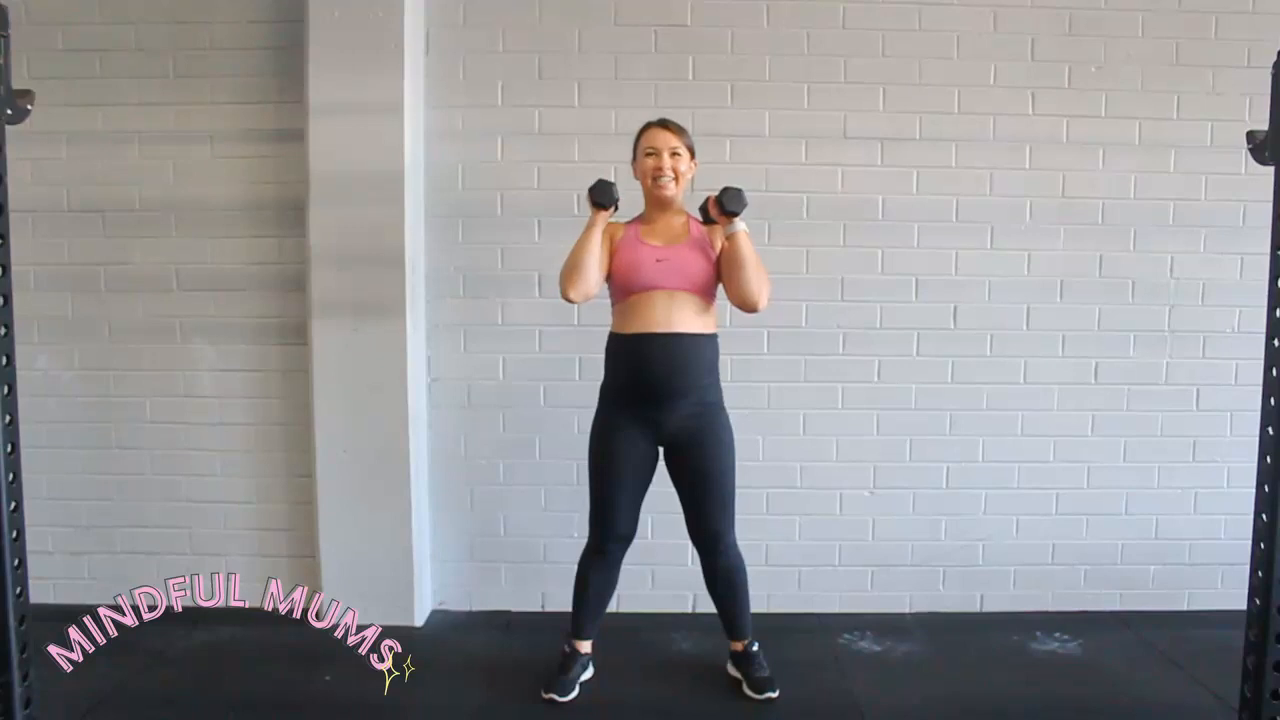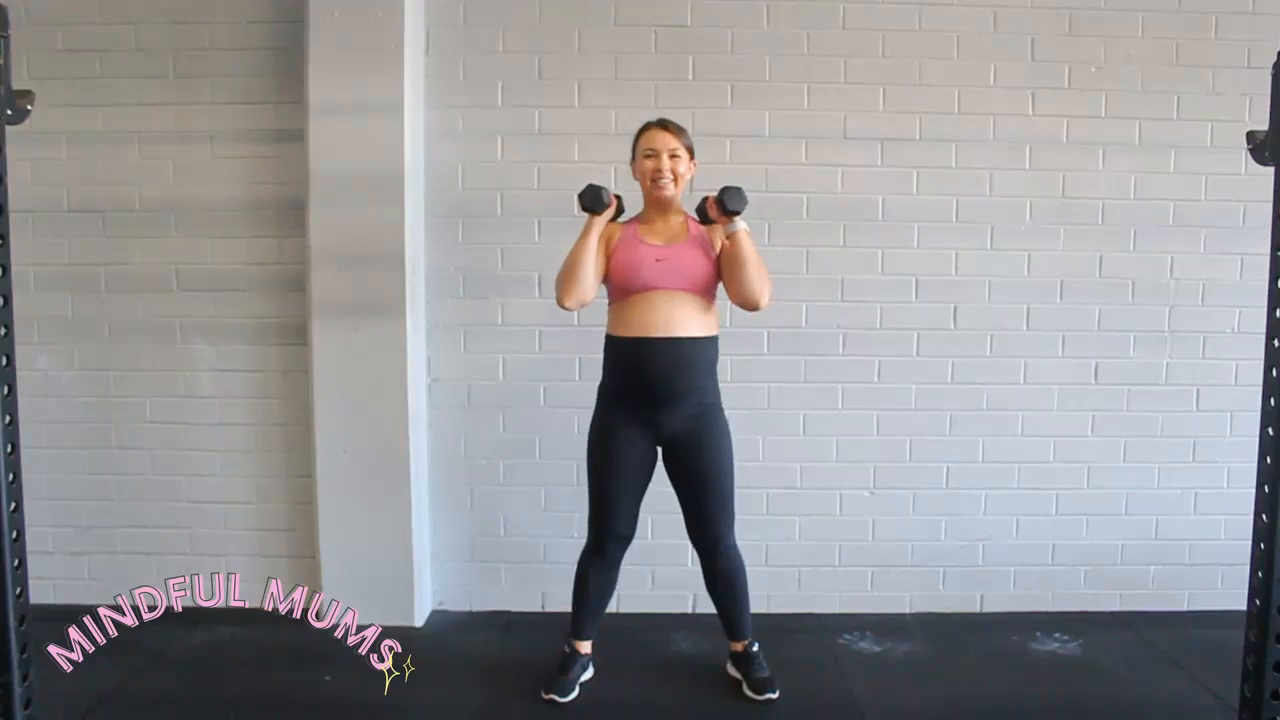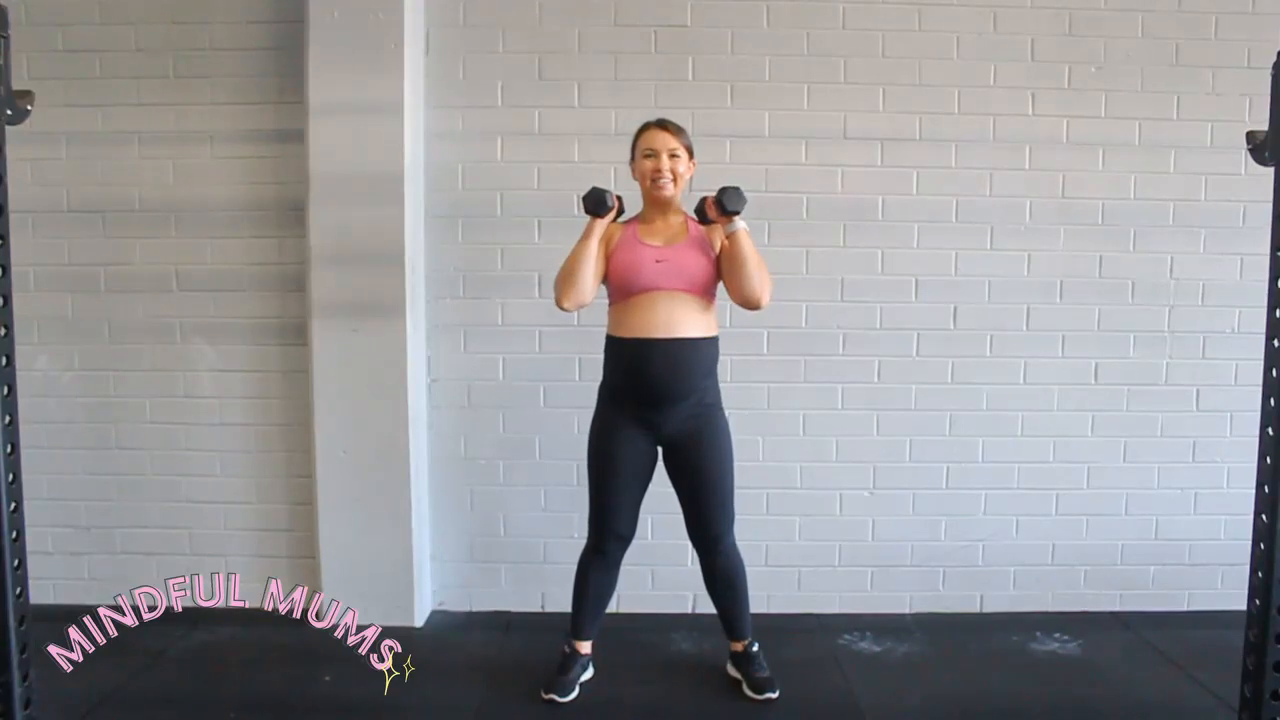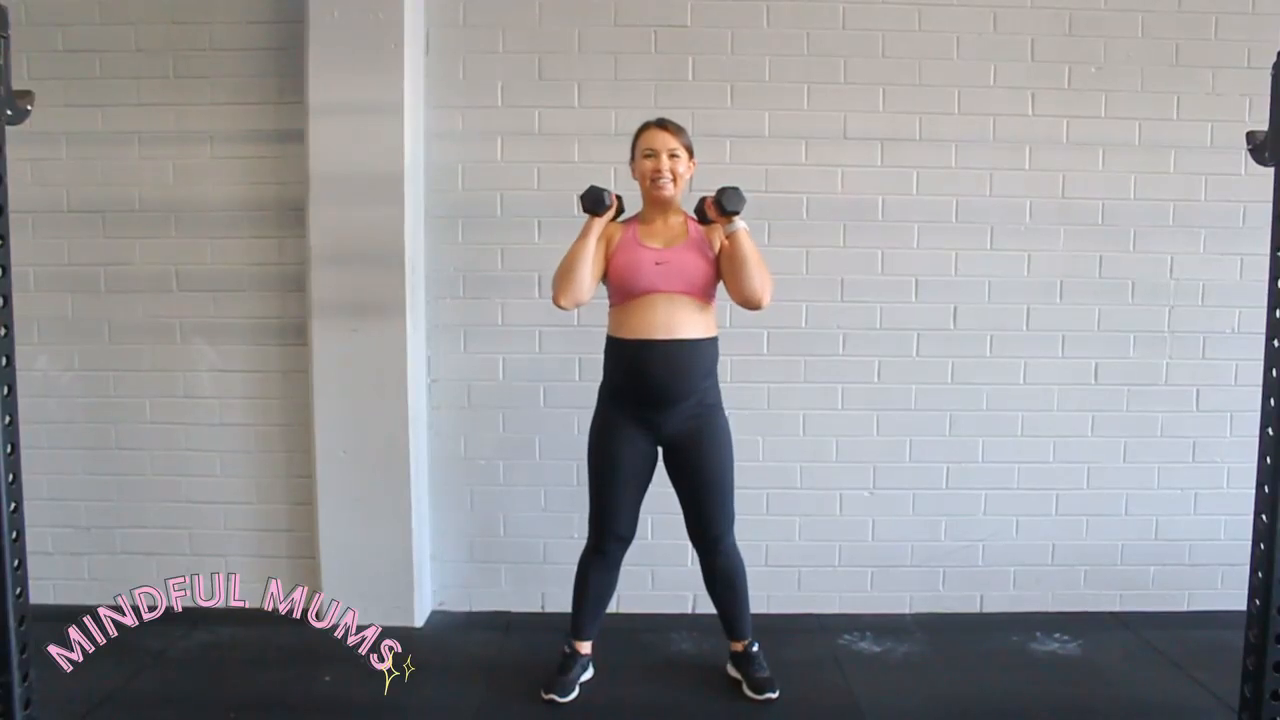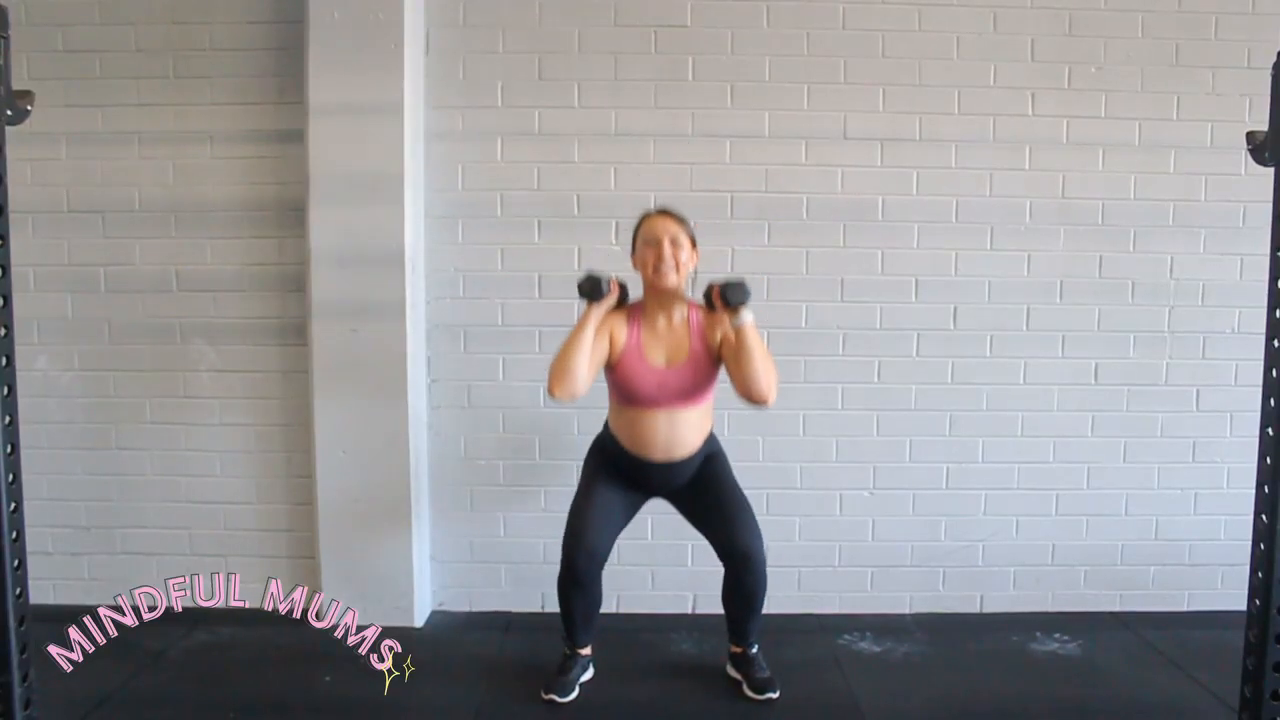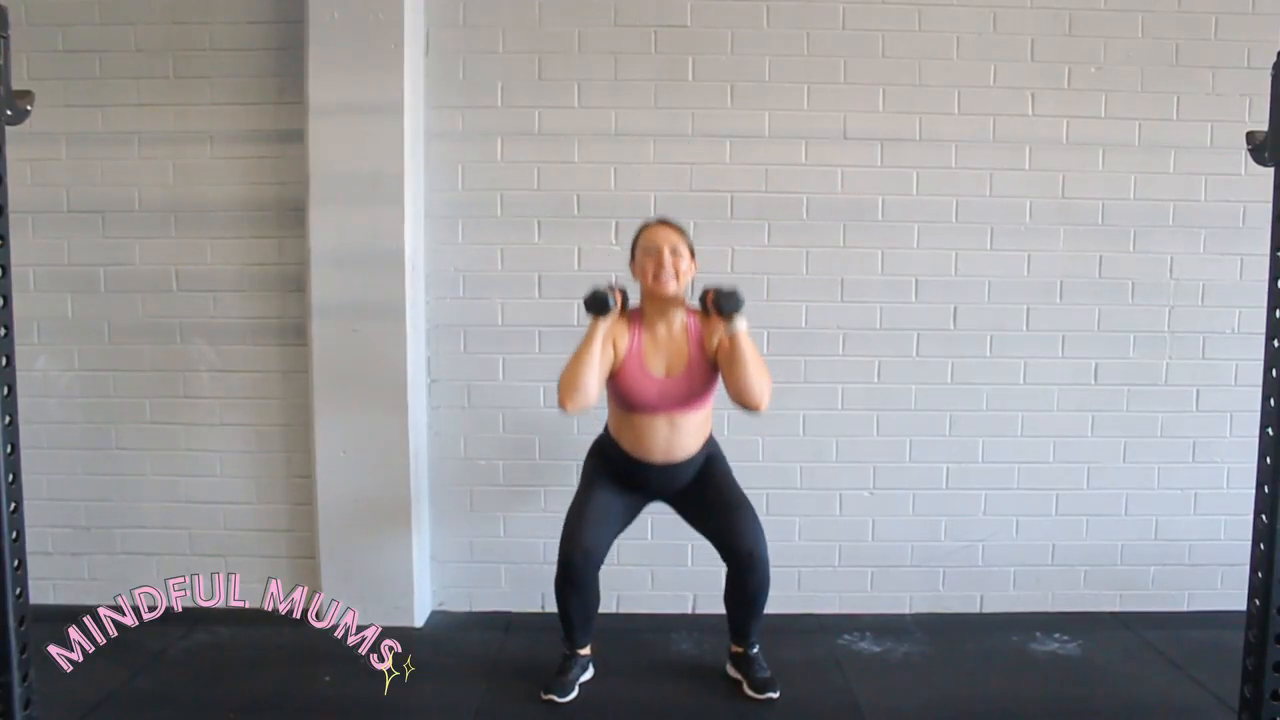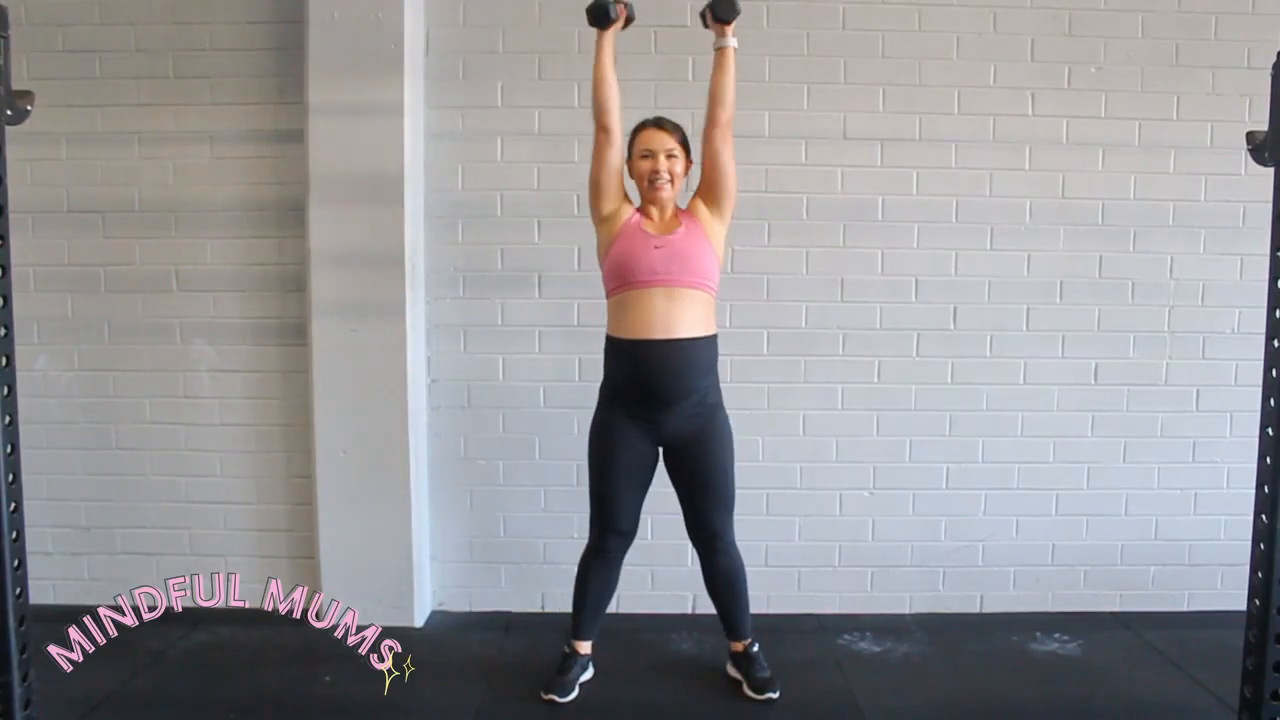
dt=0.5s
person 1, frame 1
left shoulder: (714, 234)
right shoulder: (616, 235)
left elbow: (754, 299)
right elbow: (574, 289)
left wrist: (735, 224)
right wrist: (597, 220)
left hip: (698, 403)
right hip: (626, 402)
left knee: (716, 536)
right knee: (609, 535)
left ankle: (744, 651)
right ankle: (578, 652)
person 1, frame 2
left shoulder: (714, 234)
right shoulder: (613, 234)
left elbow: (755, 297)
right elbow: (570, 296)
left wrist: (735, 224)
right wrist: (593, 223)
left hip: (696, 404)
right hip: (624, 403)
left knee: (716, 538)
right knee: (607, 536)
left ankle: (744, 651)
right ankle: (578, 653)
person 1, frame 3
left shoulder: (712, 234)
right shoulder: (614, 235)
left elbow: (756, 296)
right elbow: (569, 298)
left wrist: (735, 224)
right wrist: (595, 225)
left hip: (696, 403)
right hip: (625, 403)
left knee: (715, 537)
right knee: (608, 536)
left ankle: (744, 651)
right ankle: (578, 654)
person 1, frame 4
left shoulder: (712, 234)
right shoulder: (613, 234)
left elbow: (757, 296)
right elbow: (567, 295)
left wrist: (735, 225)
right wrist: (593, 224)
left hip: (696, 401)
right hip: (625, 401)
left knee: (715, 538)
right knee: (608, 538)
left ankle: (744, 652)
right ankle: (578, 654)
person 1, frame 5
left shoulder: (714, 324)
right shoulder: (613, 325)
left elbow: (763, 392)
right elbow: (563, 388)
left wrist: (741, 316)
right wrist: (592, 315)
left hip: (696, 464)
right hip: (618, 466)
left knee: (747, 551)
right knee: (580, 552)
left ankle: (744, 652)
right ankle: (578, 655)
person 1, frame 6
left shoulder: (713, 329)
right shoulder: (614, 331)
left elbow: (756, 399)
right elbow: (572, 401)
left wrist: (734, 323)
right wrist: (598, 326)
left hip: (695, 468)
right hip: (619, 468)
left knee: (750, 548)
right knee: (578, 552)
left ankle: (744, 651)
right ankle: (577, 654)
person 1, frame 7
left shoulder: (708, 217)
right shoulder: (614, 219)
left elbow: (721, 122)
right elbow: (605, 123)
left hip: (697, 402)
right hip: (625, 403)
left knee: (715, 537)
right knee: (610, 536)
left ankle: (743, 651)
right ankle: (579, 654)
